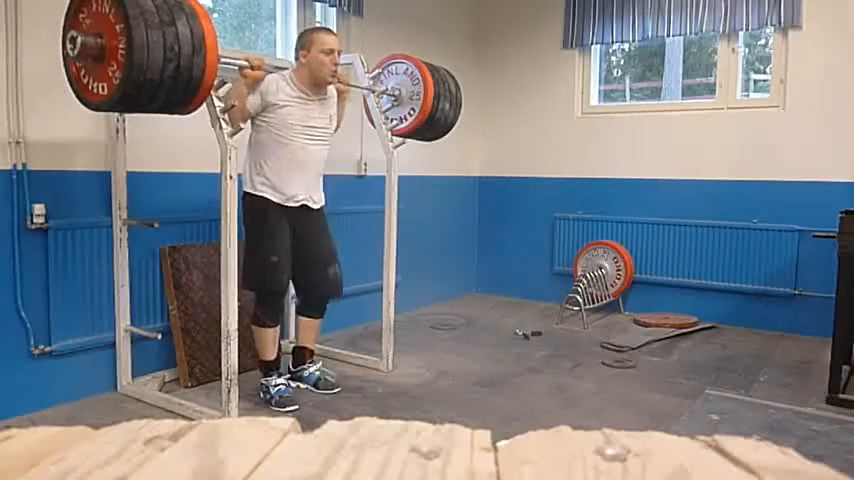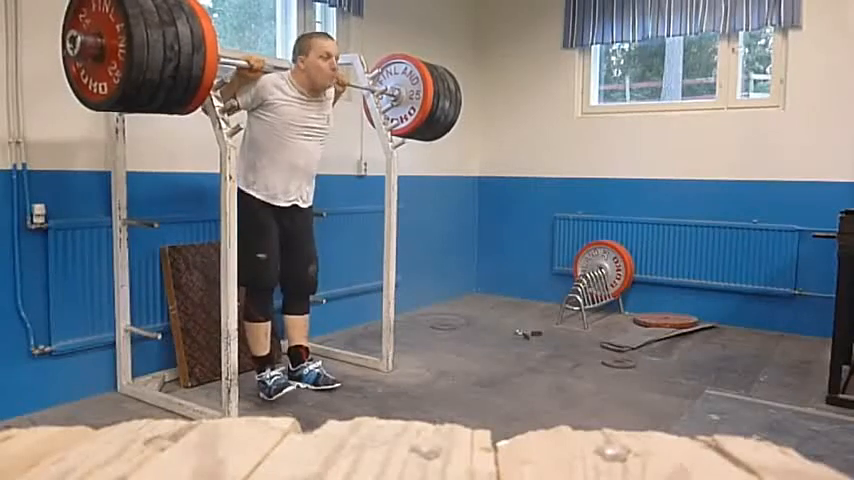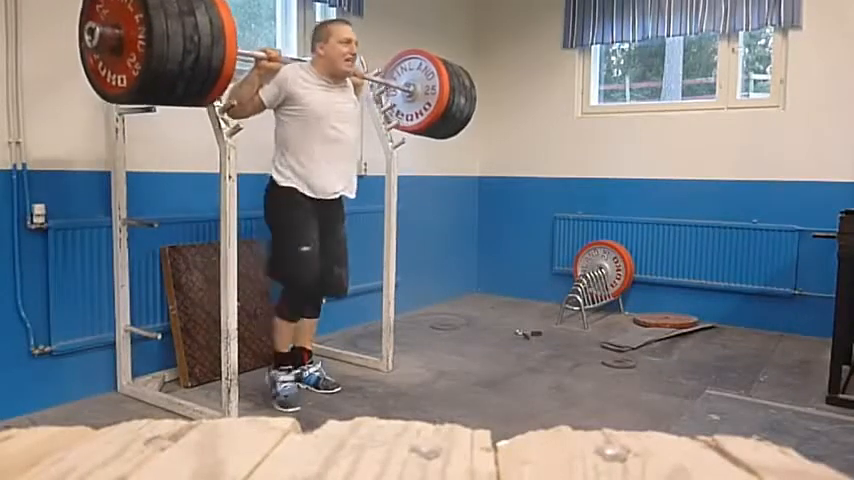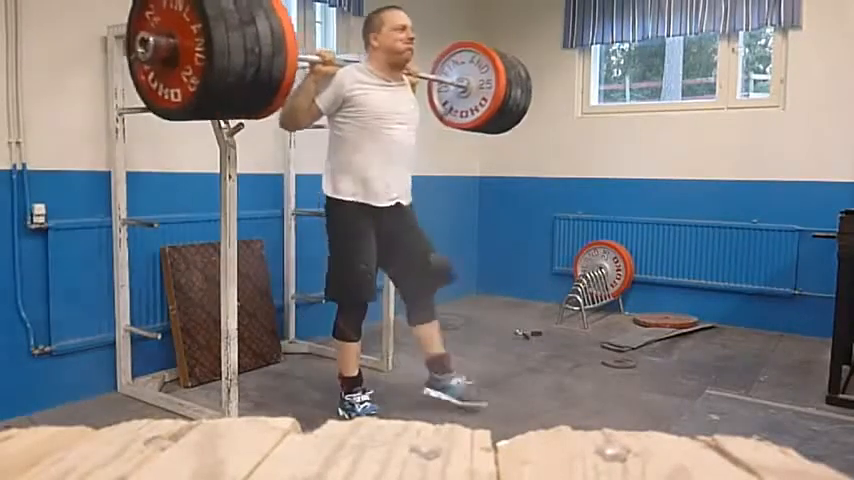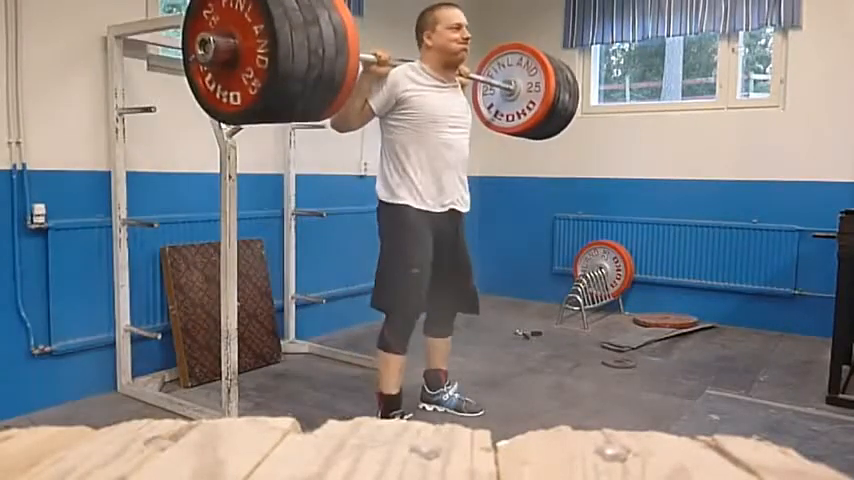
dt=0.7s
person 1, frame 1
left shoulder: (329, 95)
right shoulder: (271, 87)
right wrist: (245, 80)
left hip: (310, 205)
right hip: (268, 204)
left knee: (323, 286)
right knee: (271, 292)
left ankle: (303, 364)
right ankle: (271, 377)
person 1, frame 2
left shoulder: (325, 97)
right shoulder: (267, 87)
left wrist: (337, 93)
right wrist: (241, 77)
left hip: (299, 204)
right hip: (260, 202)
left knee: (302, 285)
right knee: (261, 286)
left ankle: (301, 363)
right ankle: (266, 372)
person 1, frame 3
left shoulder: (349, 87)
right shoulder: (290, 78)
right elbow: (236, 108)
right wrist: (260, 71)
left hip: (331, 199)
right hip: (293, 195)
left knee: (318, 284)
right knee: (299, 282)
left ankle: (303, 362)
right ankle: (280, 370)
person 1, frame 4
left shoulder: (405, 86)
right shoulder: (346, 81)
right elbow: (291, 120)
right wrist: (314, 76)
left hip: (396, 204)
right hip: (353, 206)
left knee: (423, 284)
right knee: (355, 299)
left ankle: (441, 375)
right ankle: (351, 393)
person 1, frame 5
left shoulder: (456, 87)
right shoulder: (400, 80)
right elbow: (342, 122)
right wrist: (367, 76)
left hip: (449, 211)
right hip: (407, 211)
left knee: (446, 302)
right knee: (403, 309)
left ankle: (436, 388)
right ankle: (390, 413)
